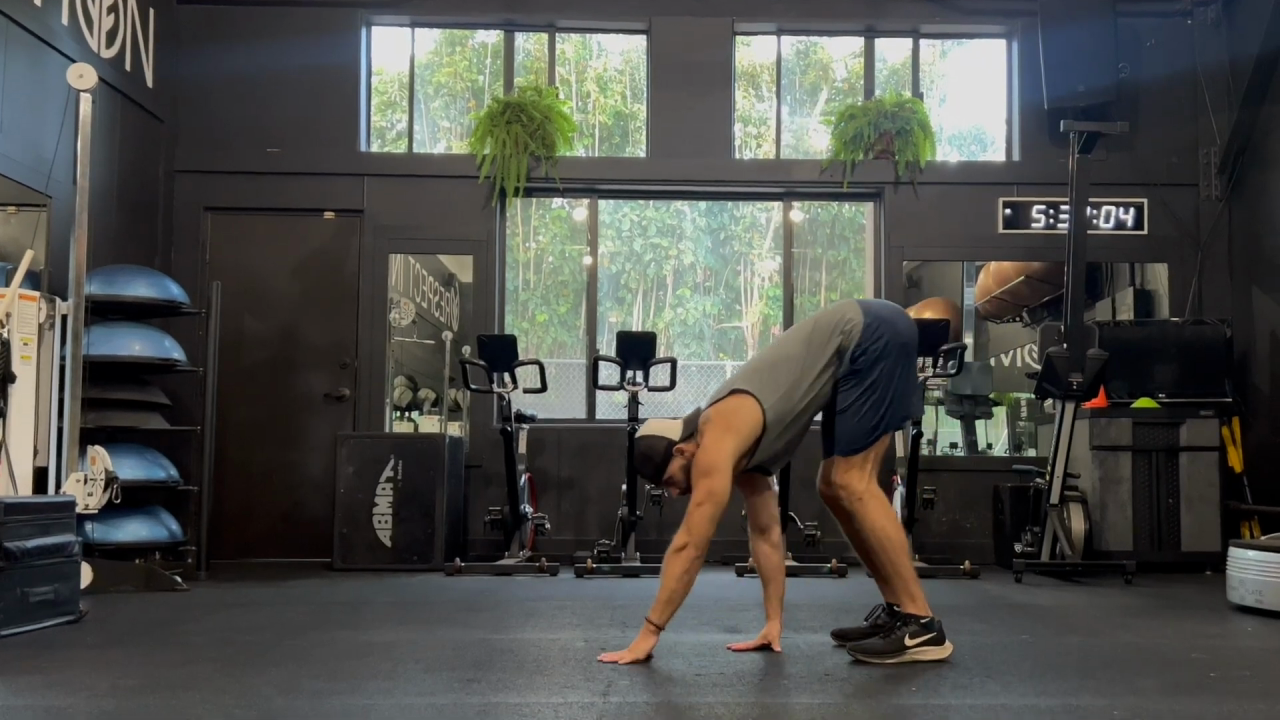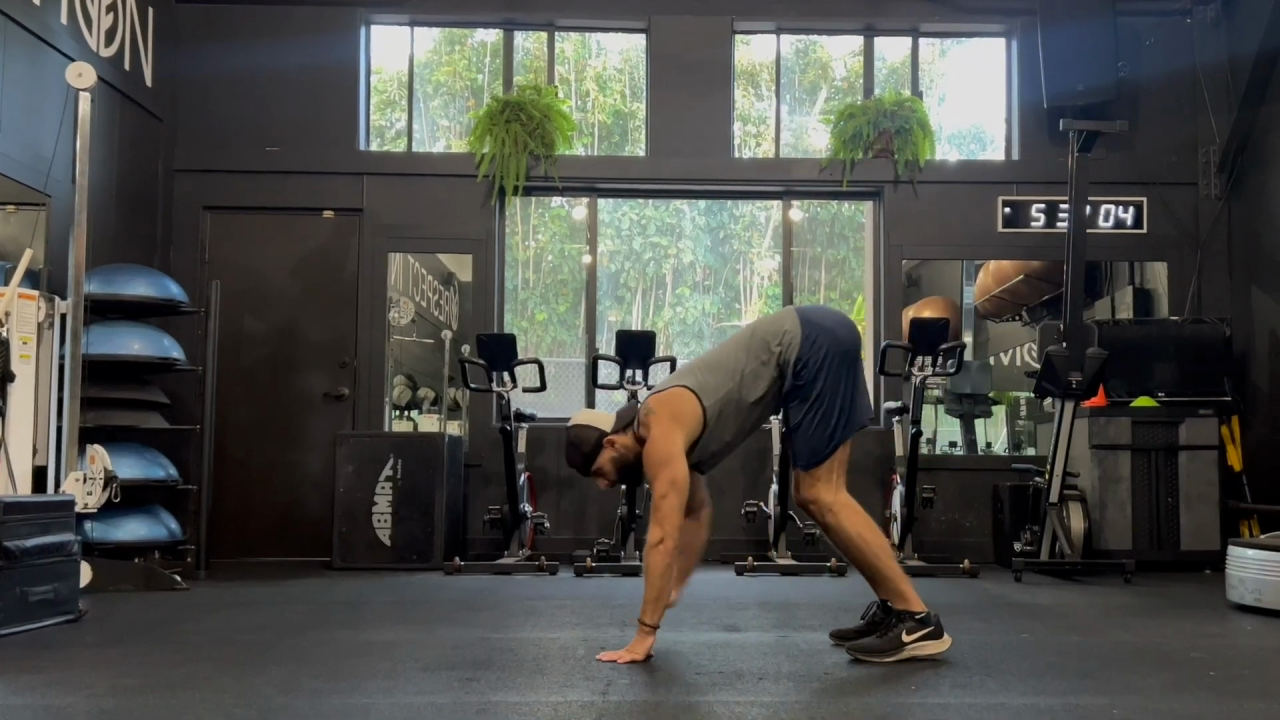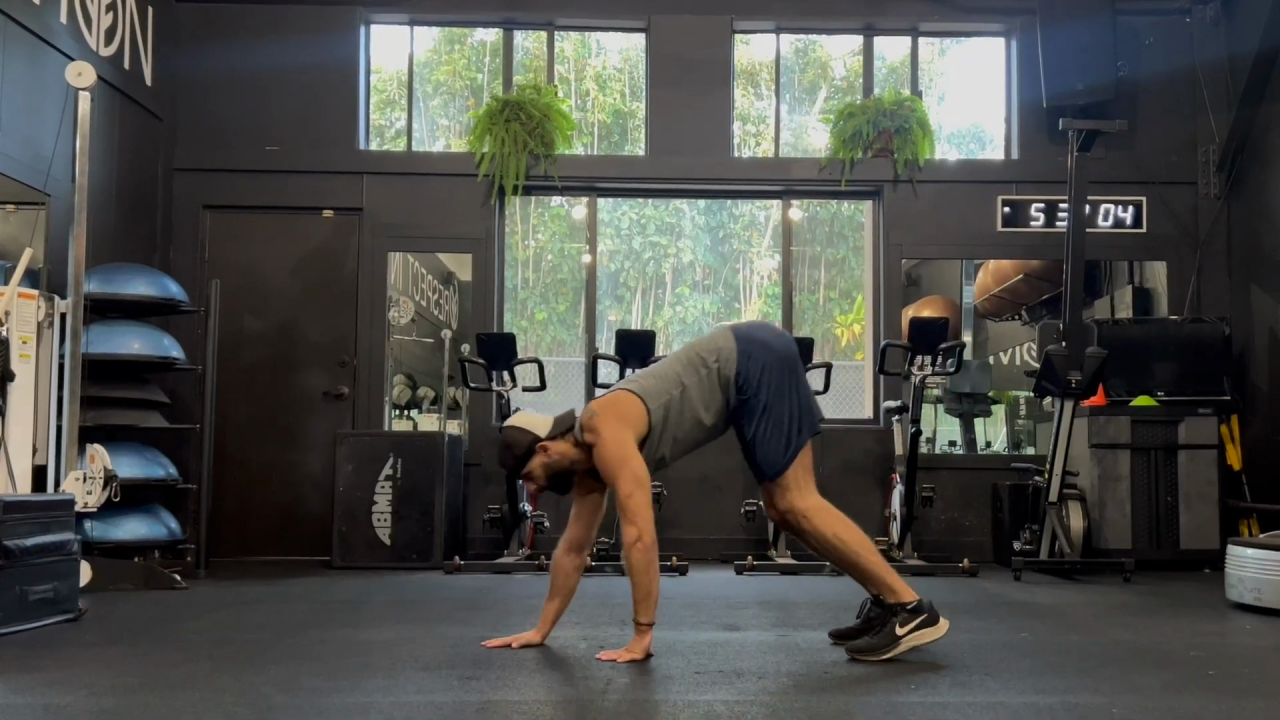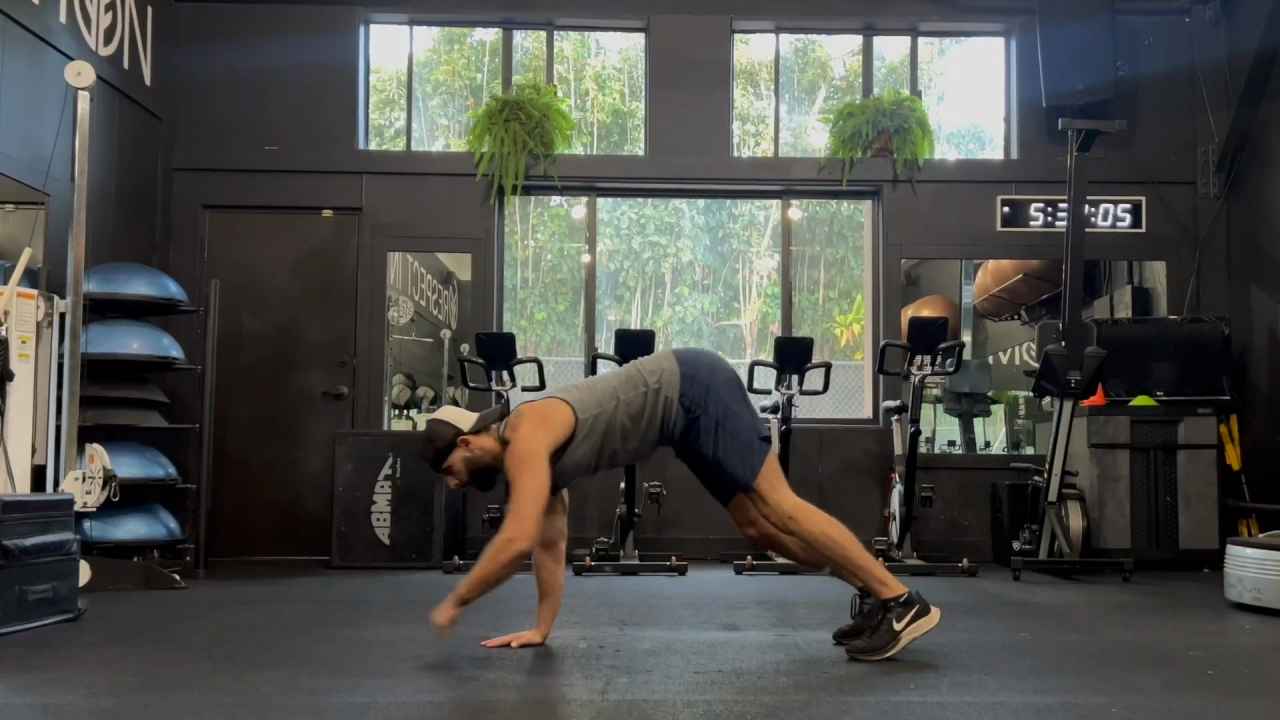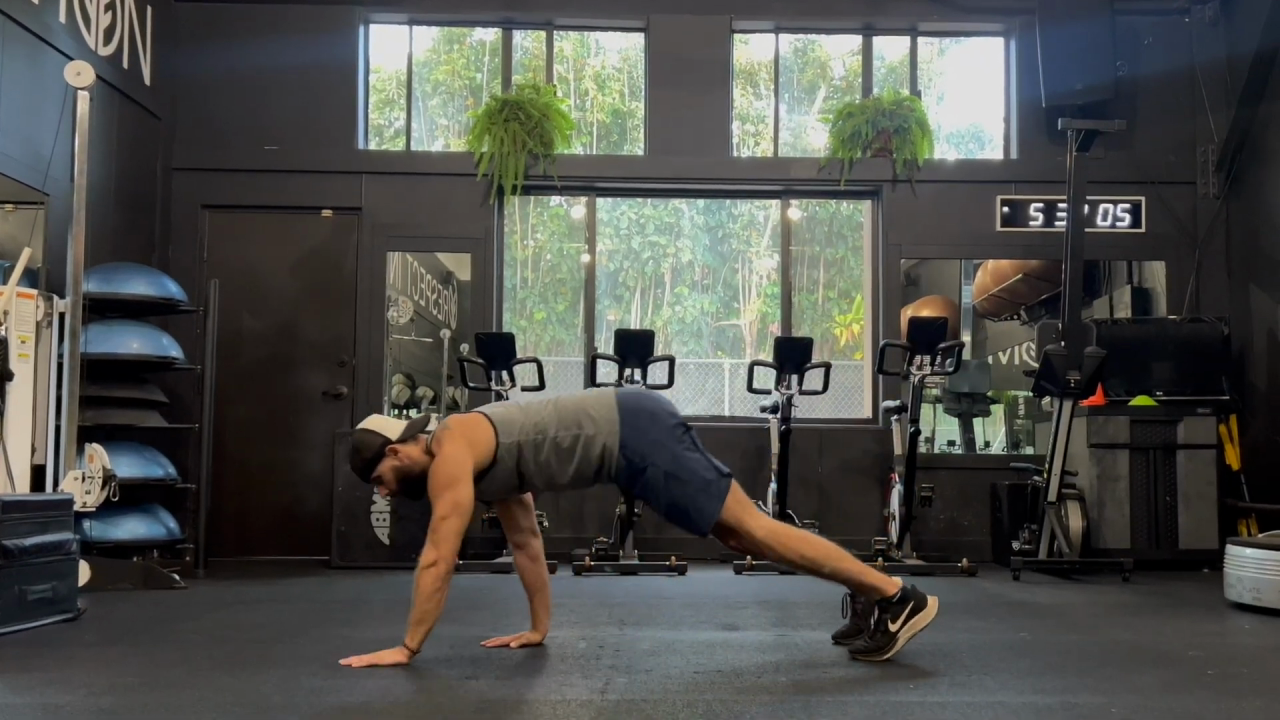
dt=0.4s
person 1, frame 1
left shoulder: (716, 443)
right shoulder: (740, 446)
left elbow: (689, 544)
right elbow: (765, 531)
left wrist: (649, 633)
right wrist: (773, 622)
left hip: (873, 335)
right hip: (862, 339)
left knee: (852, 485)
right knee: (834, 488)
left ankle: (920, 625)
right ankle: (897, 610)
person 1, frame 2
left shoulder: (659, 433)
right shoulder: (673, 434)
left elbow: (662, 536)
right elbow: (695, 511)
left wrist: (645, 635)
right wrist: (674, 585)
left hip: (815, 343)
right hip: (811, 343)
left knee: (821, 497)
right knee: (813, 496)
left ankle: (917, 620)
right ankle: (892, 608)
person 1, frame 3
left shoulder: (607, 437)
right shoulder: (587, 452)
left elbow: (639, 536)
right elbow: (574, 547)
left wrist: (642, 634)
right wrist: (541, 629)
left hip: (754, 360)
right hip: (750, 365)
left knee: (796, 504)
right knee: (784, 510)
left ankle: (910, 609)
right ankle: (885, 603)
person 1, frame 4
left shoulder: (523, 438)
right shoulder: (531, 451)
left elbow: (518, 538)
right elbow: (546, 540)
left wrist: (456, 602)
right wrist: (542, 626)
left hip: (693, 387)
right hip: (686, 402)
left knee: (778, 510)
right knee: (757, 526)
left ankle: (902, 602)
right ankle: (875, 596)
person 1, frame 5
left shoulder: (449, 453)
right shoulder: (482, 463)
left elbow: (437, 560)
right elbow: (525, 541)
left wrist: (406, 648)
right wrist: (540, 627)
left hip: (632, 433)
right hip: (633, 425)
left knee: (748, 529)
right knee: (741, 536)
left ankle: (896, 597)
right ankle: (867, 591)
